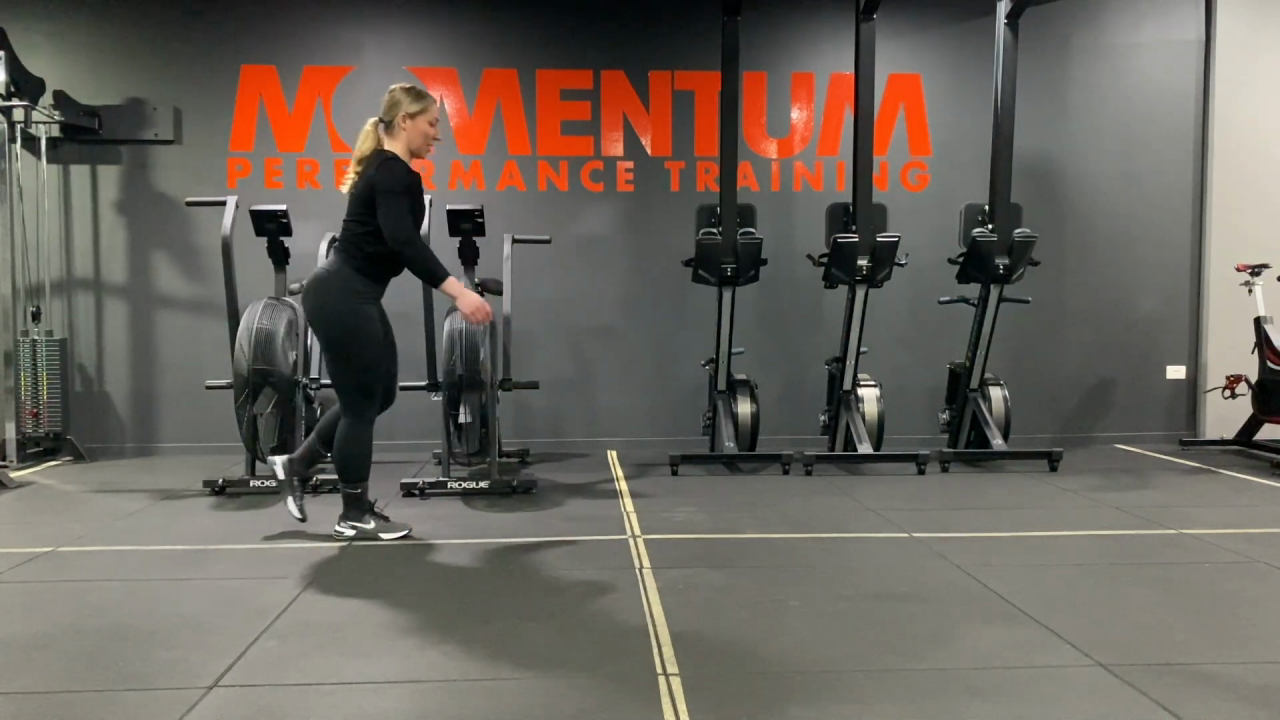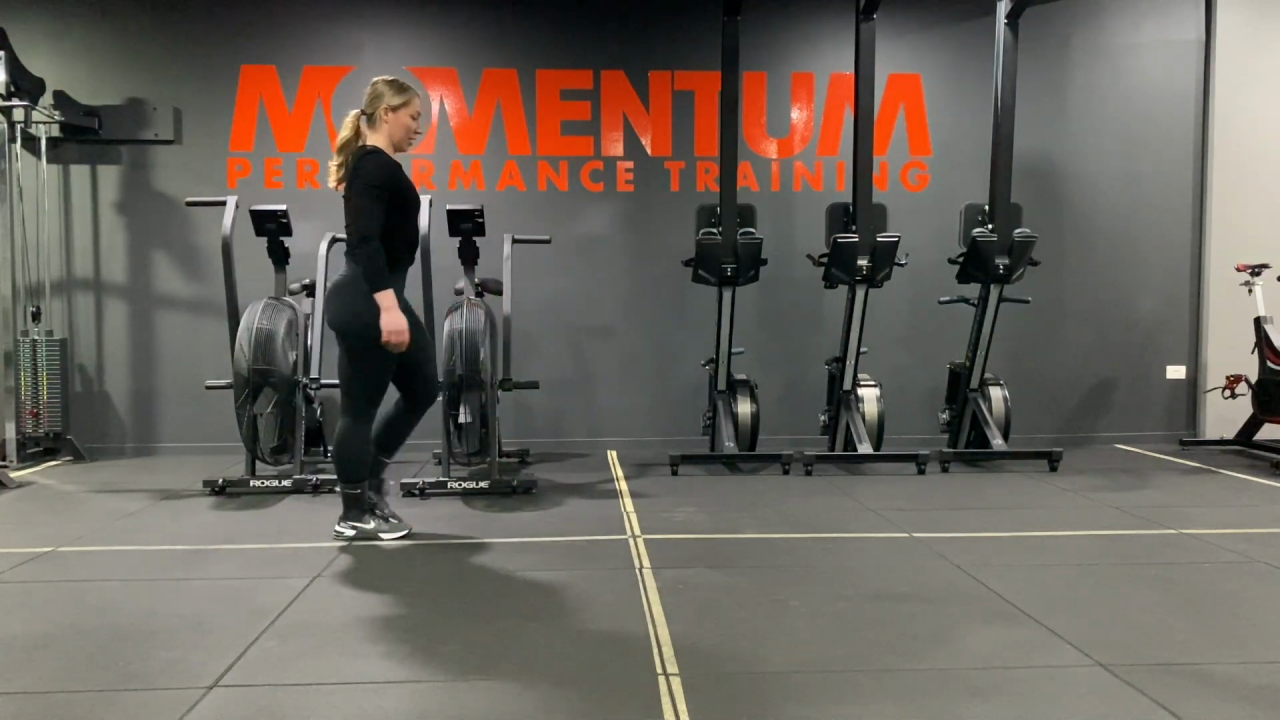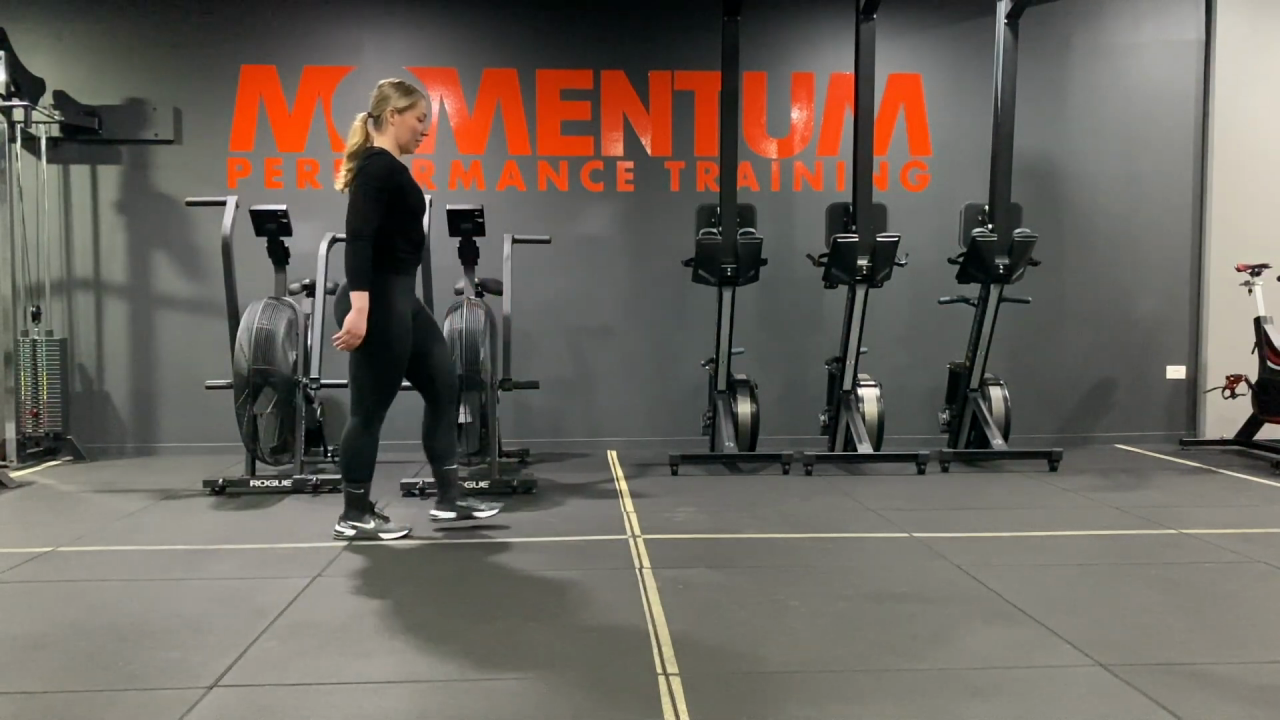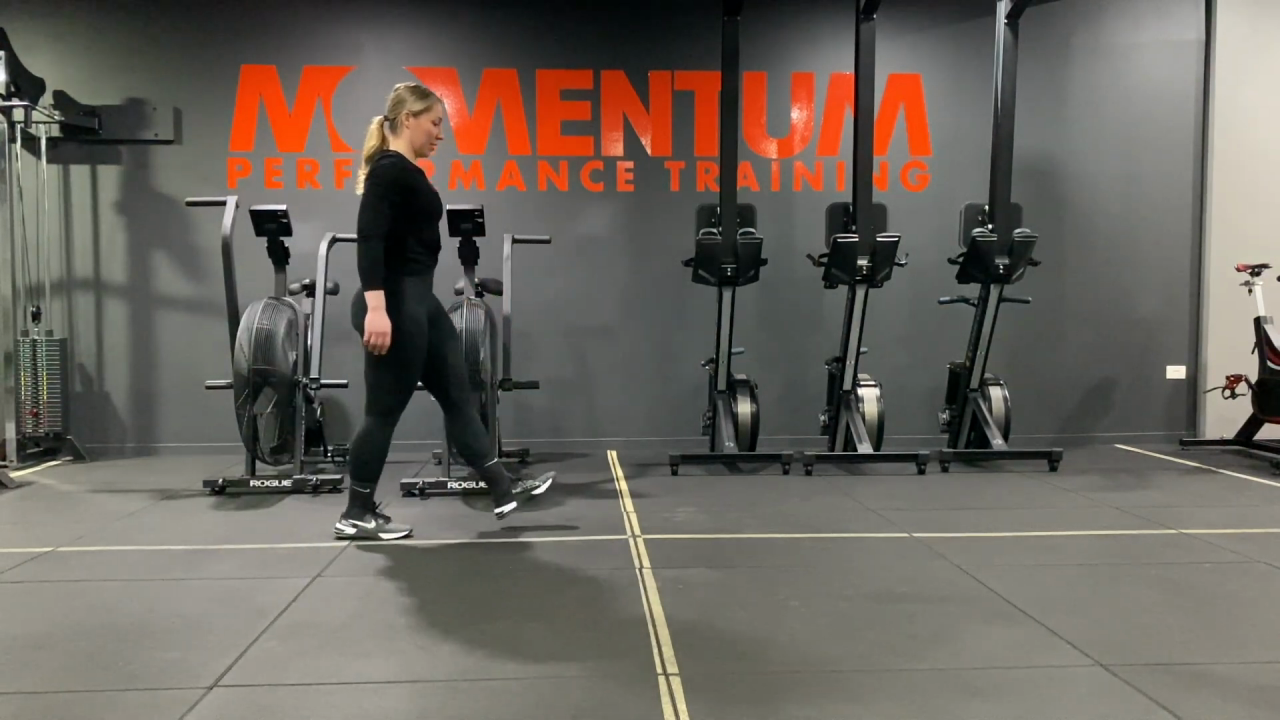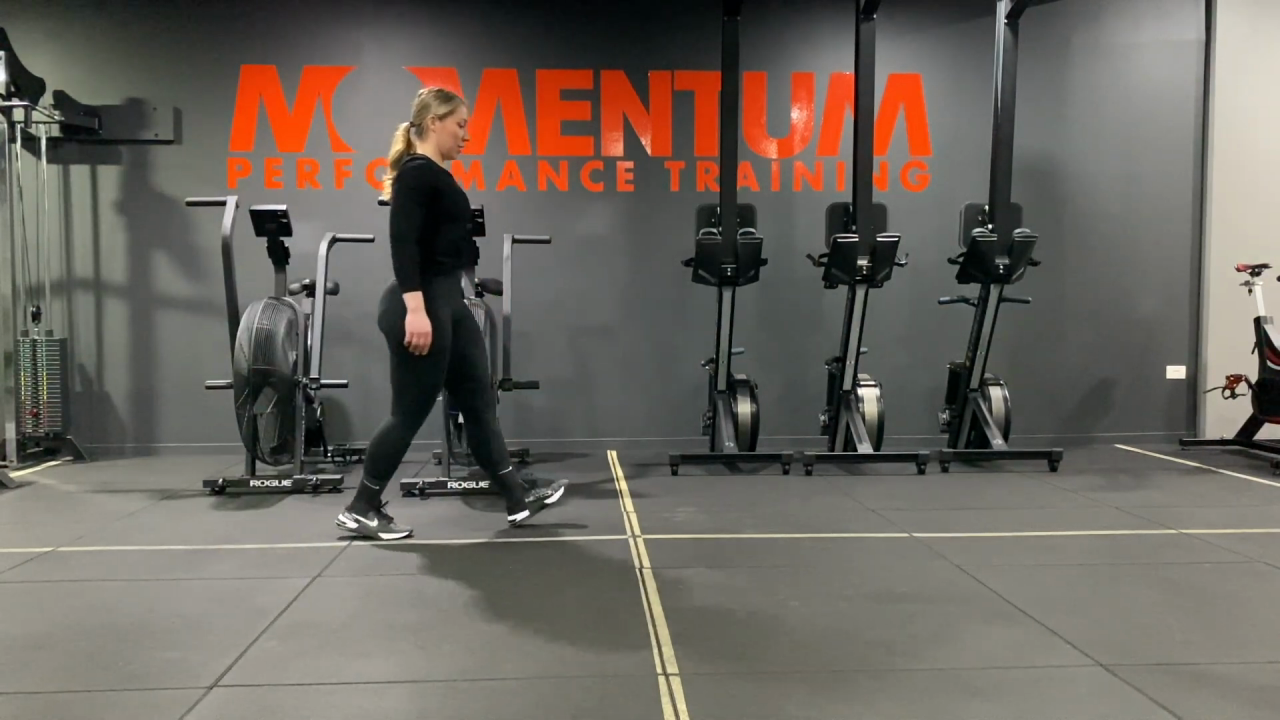
dt=0.2s
person 1, frame 1
left shoulder: (390, 170)
right shoulder: (391, 172)
left elbow: (400, 240)
right elbow: (403, 241)
left wrist: (451, 286)
right wrist: (455, 290)
left hip: (353, 295)
right hip: (343, 298)
left knee: (377, 394)
right knee: (362, 402)
left ankle: (299, 464)
right ankle: (354, 515)
person 1, frame 2
left shoulder: (378, 164)
right shoulder: (372, 165)
right elbow: (366, 241)
right wrist: (388, 305)
left hip: (378, 298)
right hip: (366, 302)
left knee: (423, 389)
right knee: (362, 405)
left ankle: (369, 484)
right ankle: (354, 514)
person 1, frame 3
left shoulder: (389, 168)
right shoulder: (376, 167)
right elbow: (359, 238)
right wrist: (359, 307)
left hip: (400, 299)
right hip: (379, 302)
left knee: (444, 389)
right knee: (370, 408)
left ankle: (448, 497)
right ankle: (355, 515)
person 1, frame 4
left shoulder: (407, 172)
right shoulder: (388, 169)
right elbow: (370, 241)
right wrist: (376, 308)
left hip: (420, 301)
right hip: (395, 303)
left knee: (458, 394)
right knee: (385, 409)
left ankle: (502, 489)
right ankle: (357, 514)
person 1, frame 5
left shoulder: (436, 175)
right shoulder: (416, 173)
right elbow: (402, 244)
right wrist: (414, 309)
left hip: (449, 302)
right hip: (422, 305)
left knee: (479, 401)
right knee: (411, 410)
left ankle: (518, 497)
right ankle: (362, 508)
